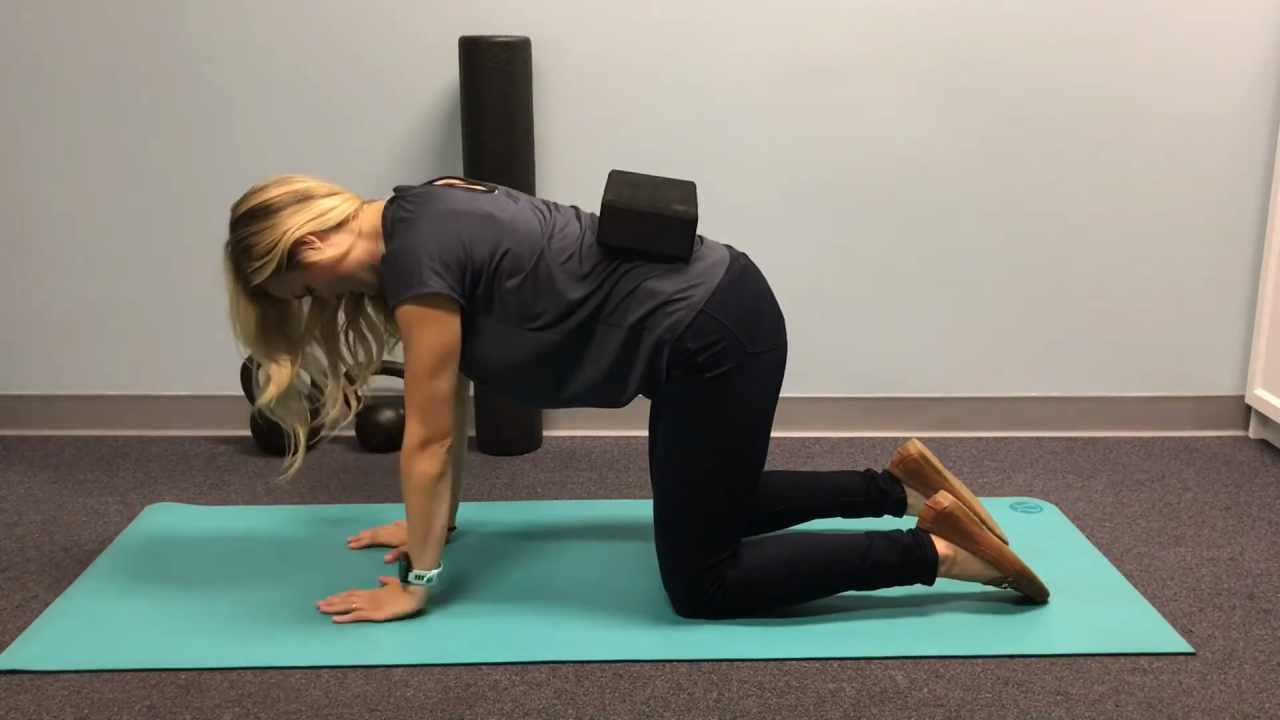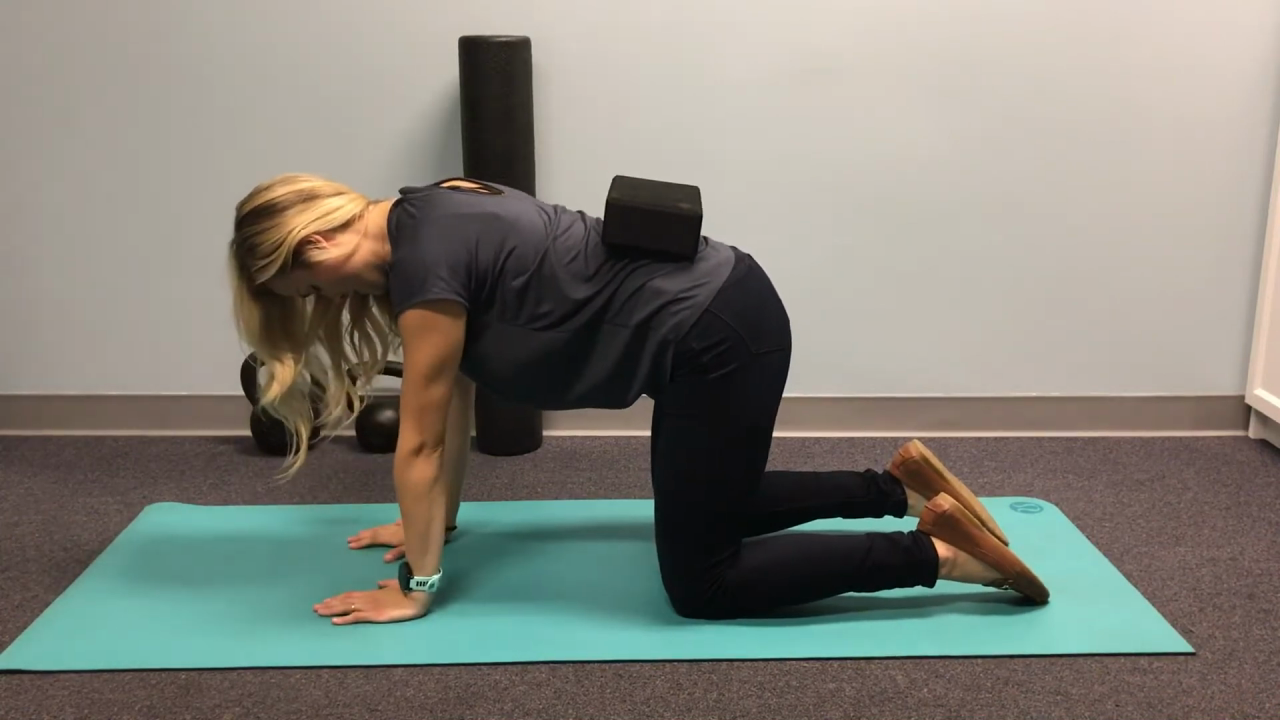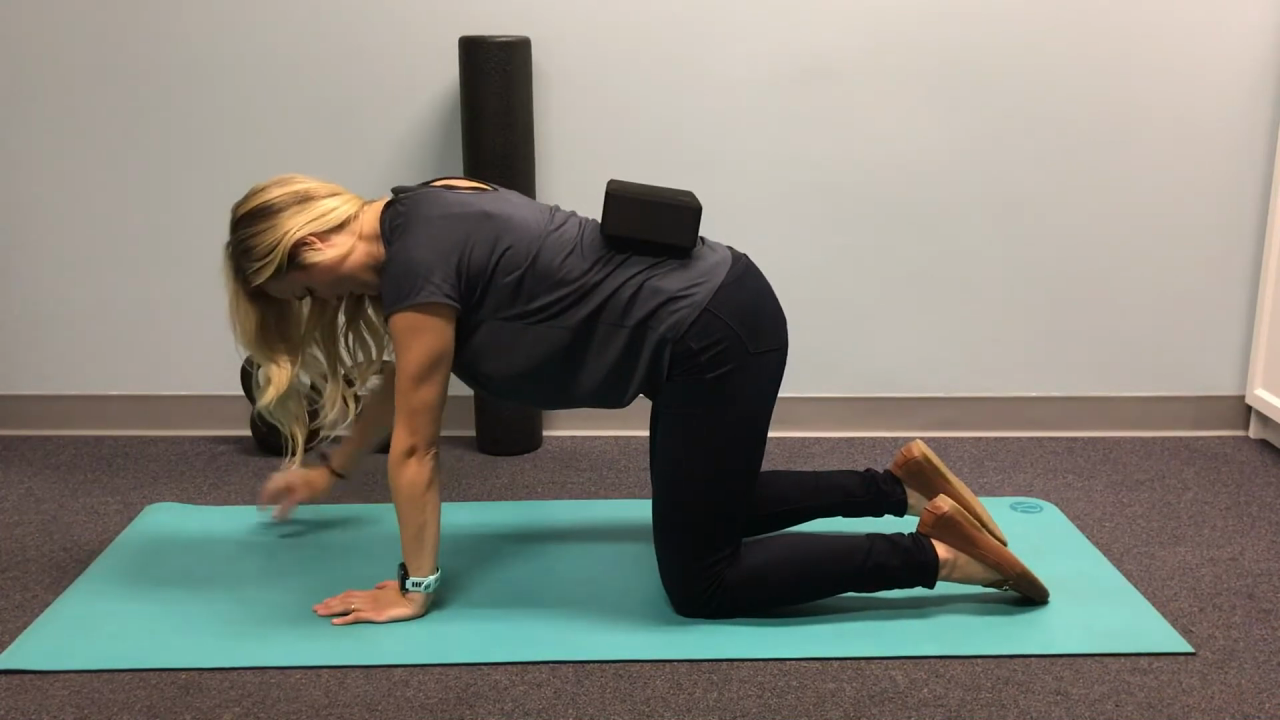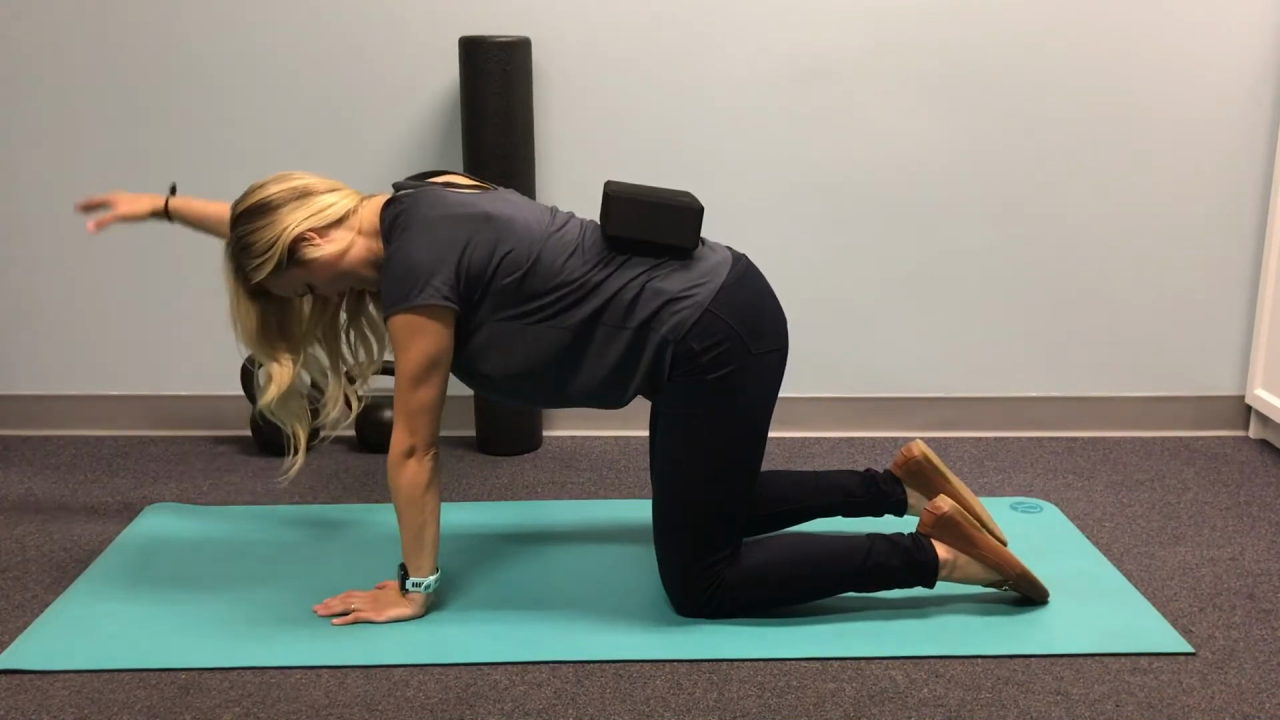
dt=0.7s
person 1, frame 1
left shoulder: (417, 260)
right shoulder: (420, 217)
left elbow: (428, 437)
right elbow: (449, 399)
left wrist: (416, 580)
right wrist: (435, 522)
left hip: (713, 336)
right hip: (714, 311)
left knee: (702, 580)
right knee: (714, 505)
left ankle: (937, 549)
right ankle: (898, 485)
person 1, frame 2
left shoulder: (423, 260)
right shoulder: (424, 218)
left elbow: (420, 440)
right elbow: (453, 403)
left wrist: (416, 584)
right wrist: (437, 521)
left hip: (717, 337)
right hip: (721, 308)
left knee: (701, 580)
right knee: (714, 505)
left ankle: (938, 551)
right ankle: (898, 486)
person 1, frame 3
left shoulder: (414, 262)
right shoulder: (419, 215)
left elbow: (414, 444)
right elbow: (395, 376)
left wrist: (413, 586)
right wrist: (329, 466)
left hip: (712, 339)
right hip: (723, 307)
left knee: (699, 580)
right knee: (713, 506)
left ankle: (941, 553)
right ankle: (901, 483)
person 1, frame 4
left shoulder: (415, 264)
right shoulder: (409, 211)
left elbow: (414, 447)
right elbow: (270, 226)
left wrist: (414, 586)
right wrist: (163, 203)
left hip: (712, 342)
right hip: (722, 307)
left knee: (701, 580)
right knee: (711, 505)
left ankle: (934, 553)
right ankle: (899, 484)
